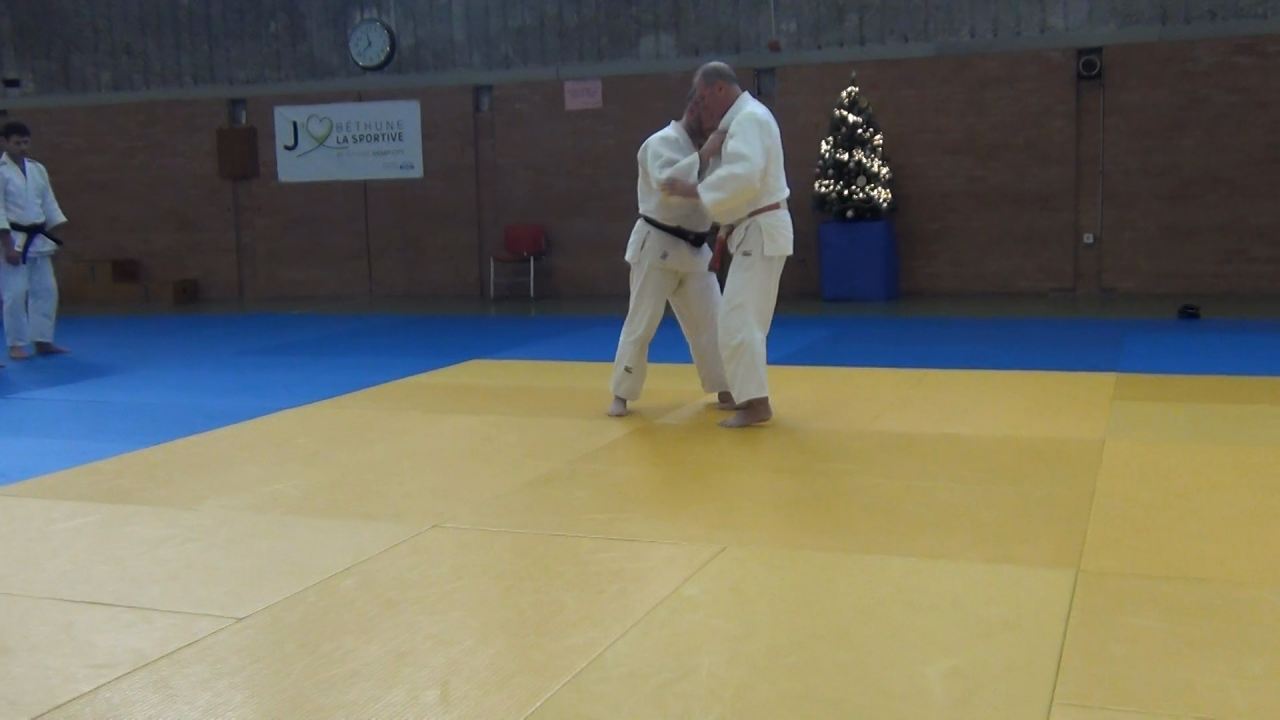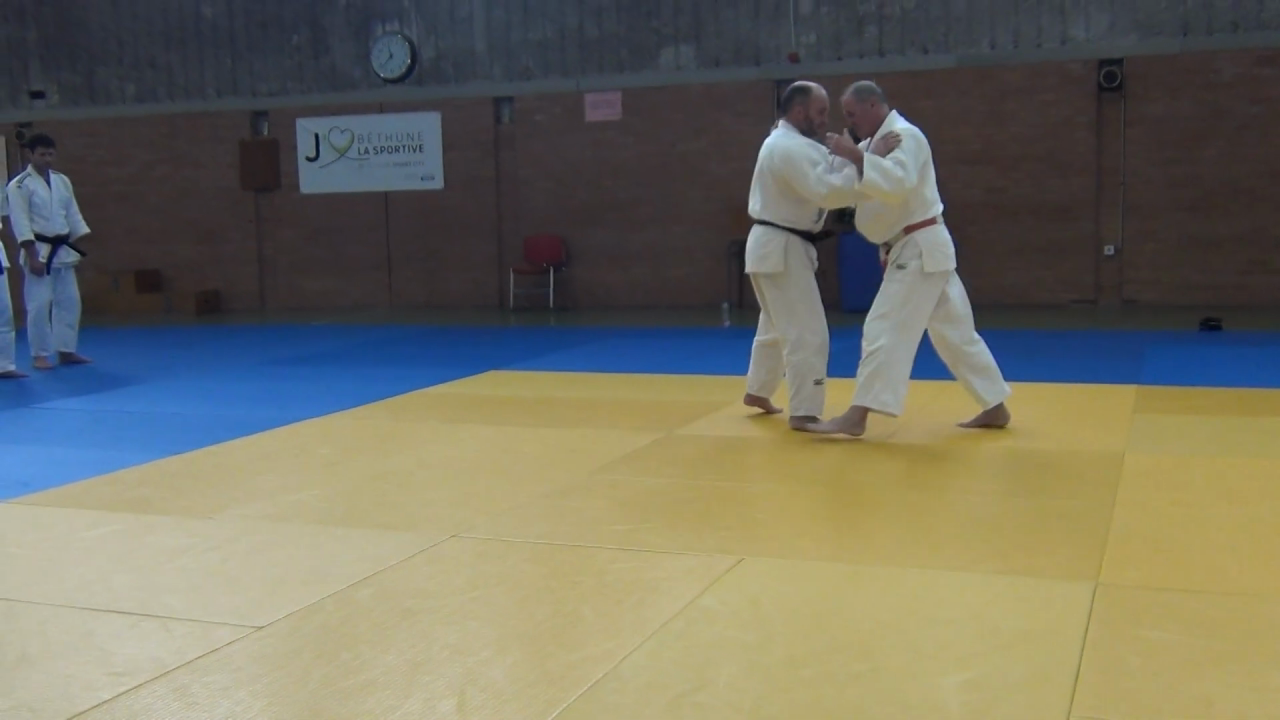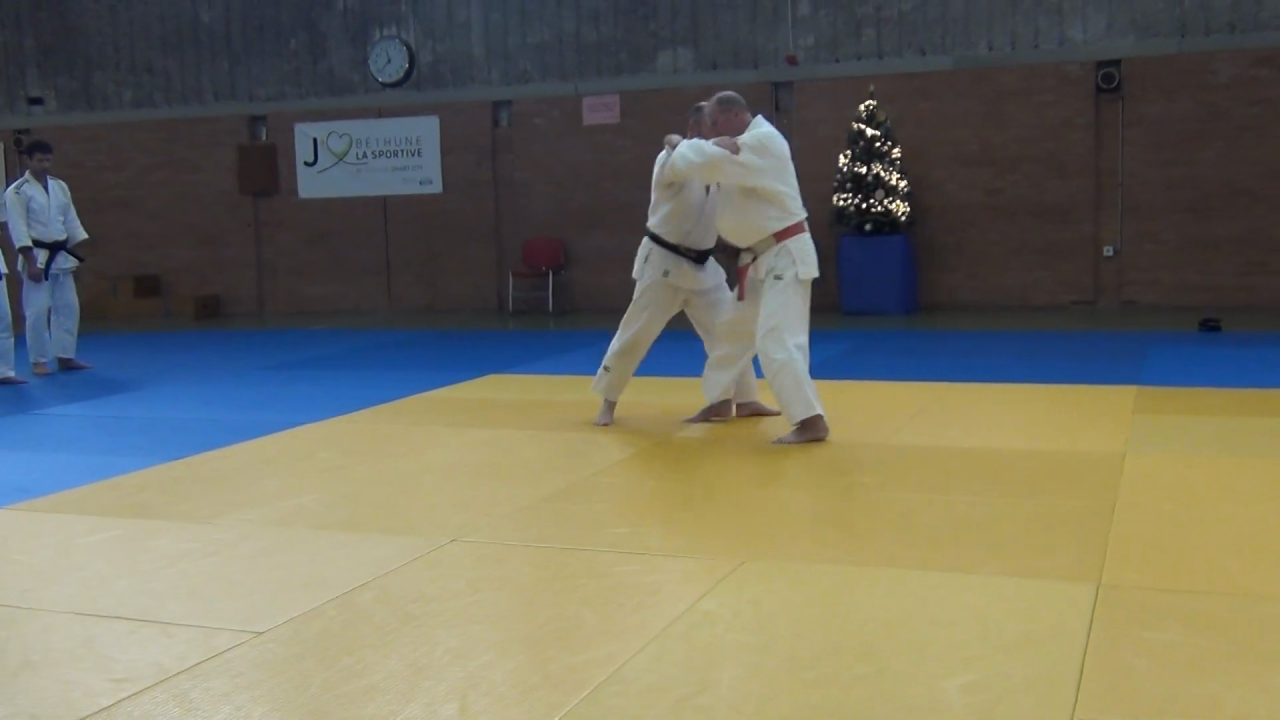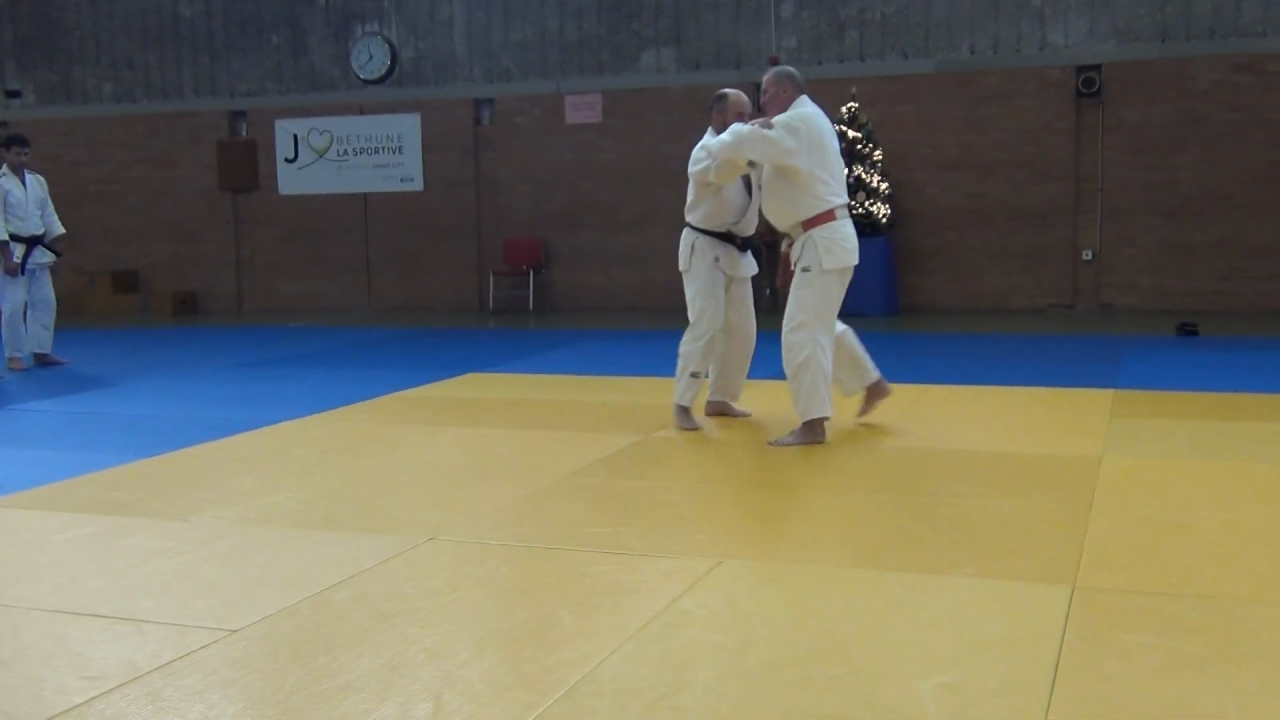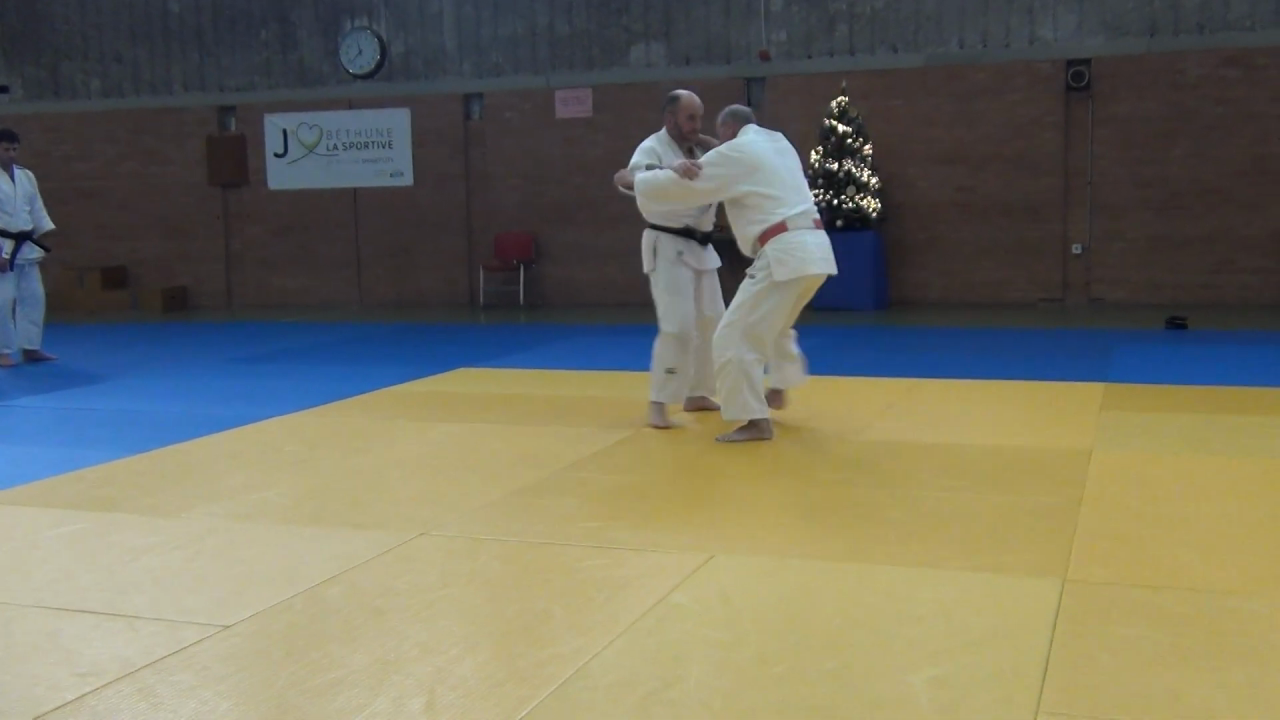
dt=1s
person 1, frame 1
left shoulder: (749, 118)
right shoulder: (743, 117)
left elbow: (741, 176)
right elbow: (737, 170)
left wrist: (693, 190)
left hip: (760, 230)
right hip: (755, 228)
left knee: (736, 319)
right knee: (746, 319)
left ankle: (756, 402)
right ankle: (753, 397)
person 1, frame 2
left shoulder: (904, 135)
right shoulder: (878, 140)
left elbow: (898, 184)
left wrist: (857, 155)
left hip: (920, 249)
right hip: (922, 248)
left knee: (885, 328)
right knee: (955, 331)
left ankle: (858, 415)
right ankle: (995, 406)
person 1, frame 3
left shoulder: (761, 140)
right shoulder: (758, 138)
left elbow: (709, 162)
left wrist: (679, 145)
left hip: (785, 255)
right hip: (763, 257)
left knee: (776, 340)
right knee: (734, 334)
left ankle: (812, 421)
right ankle: (718, 400)
person 1, frame 4
left shoulder: (797, 122)
right shoulder: (809, 122)
left elbow: (742, 142)
left wrist: (718, 143)
left hip: (822, 241)
right hip: (826, 238)
left knee: (801, 333)
right knee: (821, 324)
left ankle: (813, 424)
right ankle: (871, 382)
person 1, frame 5
left shoulder: (734, 153)
right shoulder: (777, 142)
left elbow: (679, 186)
left wrist: (631, 179)
left hip: (784, 255)
right hip: (813, 248)
left knee: (733, 337)
right knee: (773, 325)
left ankle: (756, 422)
right ankle: (778, 388)
person 2, frame 1
left shoulder: (699, 146)
right shoulder: (662, 143)
right elbow: (667, 184)
right wrist: (707, 154)
left hip: (692, 248)
right hip: (657, 245)
left knee: (709, 320)
right knee: (642, 324)
left ankle: (725, 389)
right ankle: (622, 394)
person 2, frame 2
left shoulder: (781, 141)
right shoulder: (793, 148)
left elbow: (827, 167)
right elbow: (830, 192)
left hip: (770, 244)
right hip: (782, 248)
left knee: (775, 325)
right knee: (806, 331)
left ankle: (757, 391)
right ankle: (803, 412)
person 2, frame 3
right shoulder: (671, 158)
left hip: (700, 265)
right hip: (662, 262)
right knee: (635, 334)
left ankle: (745, 400)
right ankle: (608, 401)
person 2, frame 4
right shoulder: (706, 150)
right elbow: (719, 168)
left hip: (735, 251)
right hip: (704, 249)
left knee: (741, 330)
right knee: (704, 326)
left ankle: (719, 399)
right ankle: (683, 404)
person 2, frame 5
left shoulder: (700, 149)
right shoulder: (650, 149)
left hip: (700, 247)
right hip: (668, 247)
left knee: (710, 323)
right knee: (678, 325)
left ankle: (697, 394)
right ankle: (658, 402)
person 3, frame 1
left shoulder: (38, 169)
left elbow: (49, 203)
left wrist: (58, 235)
left hip: (39, 239)
left knee: (46, 290)
left ankle: (43, 340)
person 3, frame 2
left shoulder: (62, 181)
right shoulder: (20, 185)
left elbow: (73, 215)
right elbow: (21, 224)
left wrist: (80, 247)
right wrist: (33, 257)
left hip: (63, 251)
right hip: (39, 251)
left knee: (70, 301)
right knee: (39, 304)
left ankle: (67, 351)
right ankle: (40, 354)
person 3, frame 3
left shoulder: (60, 186)
right shoulder: (18, 191)
left elbow: (71, 221)
right elbow: (19, 230)
left wrist: (77, 254)
right wrist: (31, 262)
left hip: (61, 256)
right hip: (37, 257)
left knee: (68, 307)
right knee: (38, 310)
left ankle: (66, 357)
right ankle: (39, 361)
person 3, frame 4
left shoulder: (38, 181)
left elbow: (49, 216)
left wrist: (56, 248)
left hip: (38, 251)
left knee: (45, 302)
left ankle: (41, 352)
person 3, frame 5
left shoulder: (26, 176)
left elbow: (37, 210)
left wrist: (45, 241)
left hip: (26, 246)
left knee: (34, 298)
left ankle: (30, 348)
